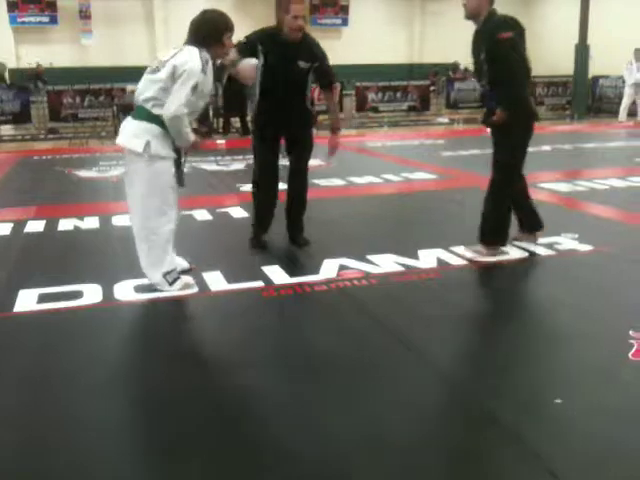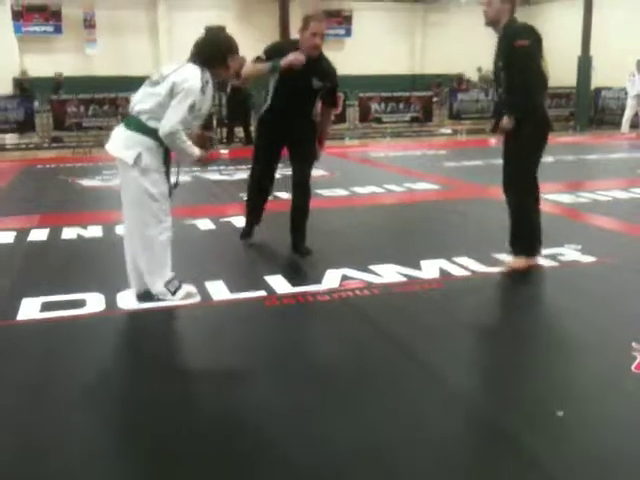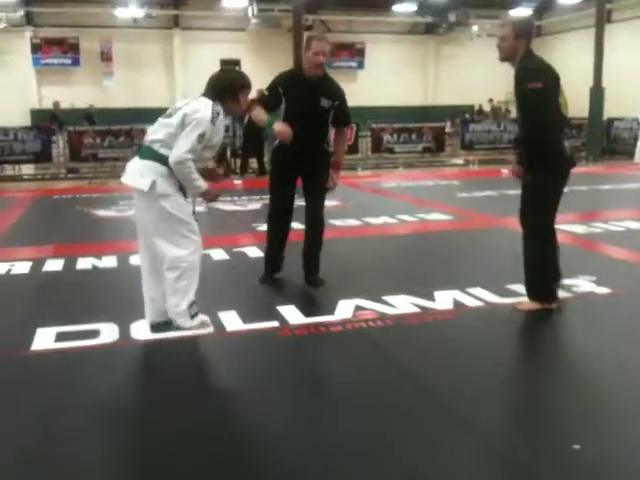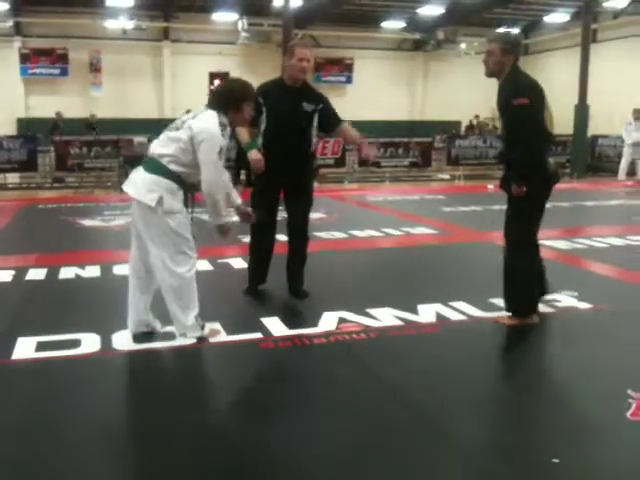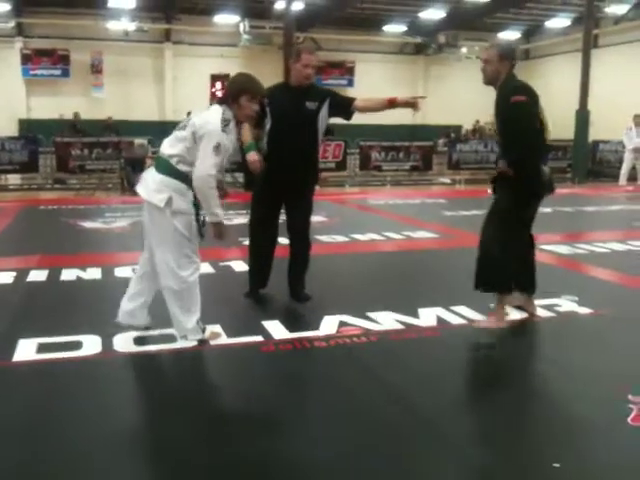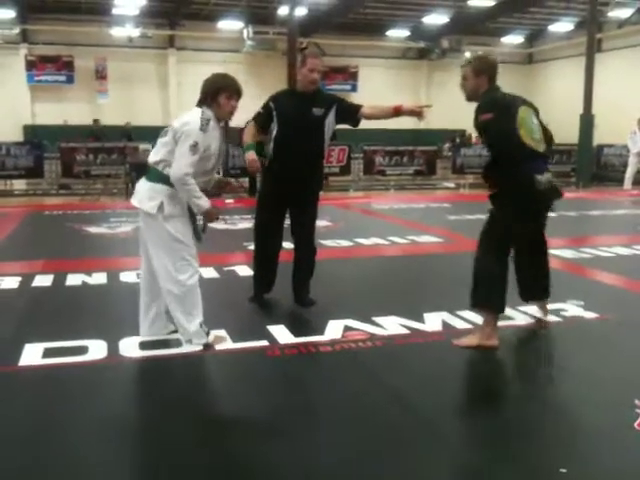
dt=0.4s
person 1, frame 1
left shoulder: (504, 27)
right shoulder: (481, 33)
left elbow: (519, 70)
left wrist: (507, 108)
right wrist: (492, 107)
left hip: (515, 115)
right hip: (500, 113)
left knee: (503, 174)
right knee: (509, 171)
left ankle: (492, 240)
right ankle: (529, 227)
person 1, frame 2
left shoulder: (521, 34)
right shoulder: (505, 38)
left elbow: (531, 80)
left wrist: (511, 116)
right wrist: (503, 116)
left hip: (528, 123)
right hip: (516, 123)
left knee: (521, 185)
right knee: (516, 184)
left ankle: (526, 251)
right ankle: (528, 244)
person 1, frame 3
left shoulder: (534, 71)
right shoulder: (528, 69)
left elbow: (540, 122)
left wrist: (522, 160)
right wrist: (523, 158)
left hip: (546, 162)
right hip: (543, 159)
left knee: (537, 226)
right knee: (535, 222)
left ankle: (543, 296)
right ankle: (548, 279)
person 1, frame 4
left shoulder: (521, 88)
right shoulder: (511, 84)
left elbow: (529, 138)
left wrist: (520, 179)
right wrist: (515, 176)
left hip: (530, 178)
right hip: (527, 175)
left knee: (519, 240)
right knee: (521, 237)
left ankle: (524, 310)
right ankle: (535, 291)
person 1, frame 5
left shoulder: (515, 92)
right shoulder: (513, 92)
left elbow: (530, 133)
left wrist: (510, 163)
right wrist: (510, 163)
left hip: (521, 178)
right hip: (528, 176)
left knee: (495, 236)
right knee: (517, 234)
left ankle: (500, 309)
right ankle: (525, 297)
person 1, frame 6
left shoulder: (488, 106)
right shoulder: (518, 102)
left elbow: (502, 148)
right elbow: (545, 140)
left wrist: (492, 179)
left hip: (519, 190)
right hip: (539, 187)
left knee: (491, 252)
right knee: (532, 245)
left ankle: (488, 331)
right ankle: (541, 305)
person 2, frame 1
left shoulder: (186, 56)
right shoulder: (196, 63)
right elbow: (174, 112)
left wrist: (183, 138)
right wrist: (187, 141)
left hip: (144, 134)
right hip: (151, 139)
left knee: (156, 207)
right knee: (156, 209)
left ankle: (165, 262)
right ankle: (163, 275)
person 2, frame 2
left shoulder: (187, 73)
right shoulder: (196, 83)
right elbow: (170, 129)
left wrist: (192, 140)
right wrist: (195, 154)
left hip: (133, 143)
right hip: (141, 147)
left knee: (142, 218)
right knee: (153, 219)
left ankle: (145, 282)
right ankle: (163, 286)
person 2, frame 3
left shoulder: (204, 107)
right shoulder: (208, 115)
right elbow: (180, 158)
right wrist: (201, 189)
left hip: (148, 174)
right hip: (156, 177)
left knee: (156, 247)
right knee: (186, 242)
left ankle: (159, 313)
right ankle: (183, 312)
person 2, frame 4
left shoulder: (206, 120)
right shoulder: (213, 129)
left elbow: (217, 171)
right elbow: (211, 182)
left wrist: (237, 204)
right wrist: (221, 220)
left hip: (147, 185)
right hip: (161, 191)
left knee: (145, 260)
right knee: (179, 260)
left ankle: (140, 322)
right ankle: (190, 327)
person 2, frame 5
left shoulder: (219, 117)
right shoulder: (218, 126)
right elbow: (204, 176)
right wrist: (216, 218)
left hip: (162, 185)
right hip: (170, 191)
left knee: (158, 256)
right knee: (182, 262)
left ankle: (132, 312)
right ankle: (190, 329)
person 2, frame 6
left shoulder: (208, 123)
right shoulder: (198, 125)
right elbow: (180, 174)
left wrist: (215, 181)
right wrist: (203, 206)
left hip: (159, 195)
right hip: (163, 198)
left knee: (158, 265)
right knee: (181, 266)
left ankle: (155, 325)
right ankle: (195, 332)
person 3, frame 1
left shoulder: (313, 50)
right shoulder: (263, 38)
left elbow: (329, 90)
right elbow: (231, 55)
left wrist: (335, 130)
right wrist: (240, 62)
left hip: (299, 119)
right hip: (266, 117)
left knee: (299, 175)
right knee: (265, 175)
left ankle: (296, 231)
right ankle: (259, 230)
person 3, frame 2
left shoulder: (327, 71)
right shoulder: (280, 49)
left elbow: (327, 109)
right elbow: (246, 73)
left wrist: (320, 142)
right wrist: (280, 64)
left hip: (303, 130)
right hip: (271, 124)
left knee: (301, 184)
right knee: (260, 177)
left ankle: (298, 240)
right ankle: (250, 222)
person 3, frame 3
left shoulder: (334, 91)
right shoulder: (285, 81)
left elbow: (341, 131)
right elbow: (256, 111)
left wrist: (336, 168)
right wrist: (273, 122)
left hip: (317, 160)
right hip: (285, 157)
left knee: (315, 215)
right knee: (279, 212)
left ankle: (311, 271)
right ankle: (271, 268)
person 3, frame 4
left shoulder: (315, 98)
right shoulder: (265, 91)
left elbow: (338, 126)
right elbow: (242, 123)
left wrist: (361, 143)
right wrist: (251, 148)
left hip: (301, 172)
right hip: (268, 169)
left knee: (298, 228)
right knee: (262, 225)
left ankle: (295, 283)
right ankle: (255, 281)
person 3, frame 5
left shoulder: (323, 97)
right shoulder: (272, 95)
left elbow: (360, 104)
right elbow: (248, 123)
left wrist: (396, 102)
right wrist: (250, 149)
left hip: (303, 176)
right hip: (270, 174)
left knee: (300, 232)
right knee: (261, 229)
left ankle: (297, 286)
right ankle: (256, 284)
person 3, frame 6
left shoulder: (330, 103)
right shoulder: (279, 100)
left elbow: (366, 111)
right elbow: (254, 126)
left wrist: (402, 110)
right wrist: (250, 148)
left hip: (308, 182)
right hip: (275, 179)
left knee: (305, 238)
right knee: (266, 234)
left ankle: (301, 290)
right ankle: (260, 289)
